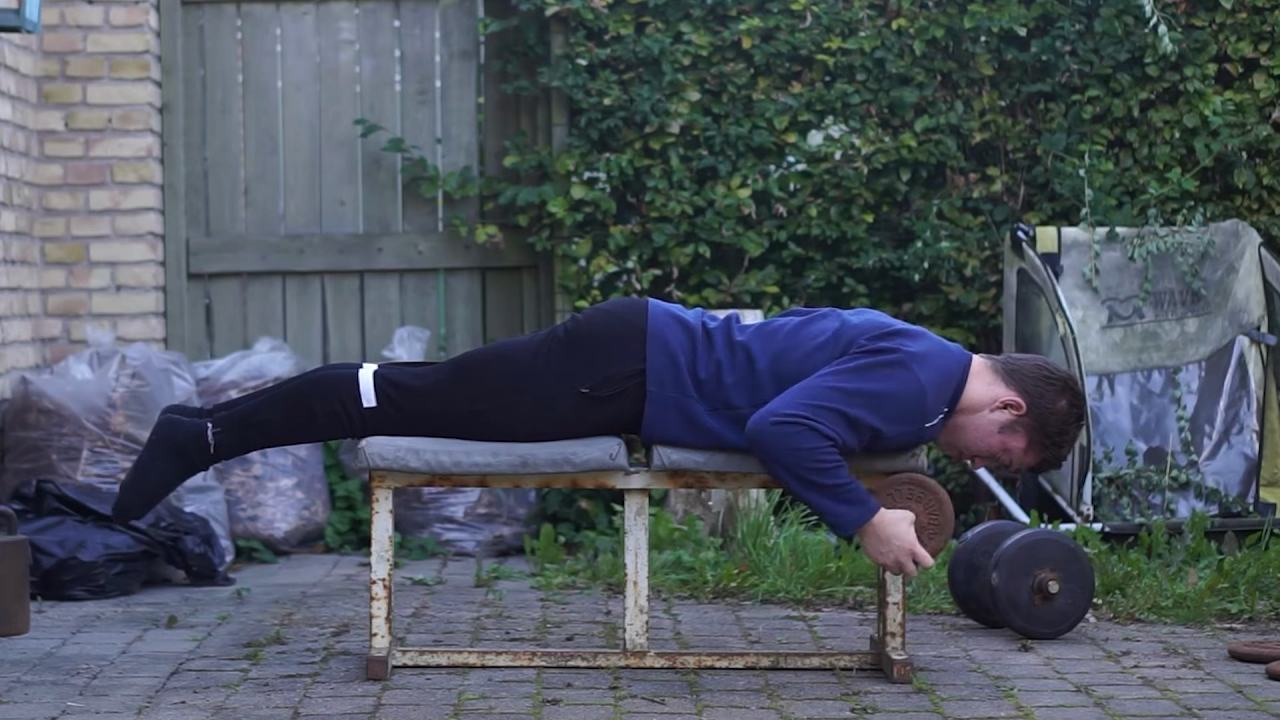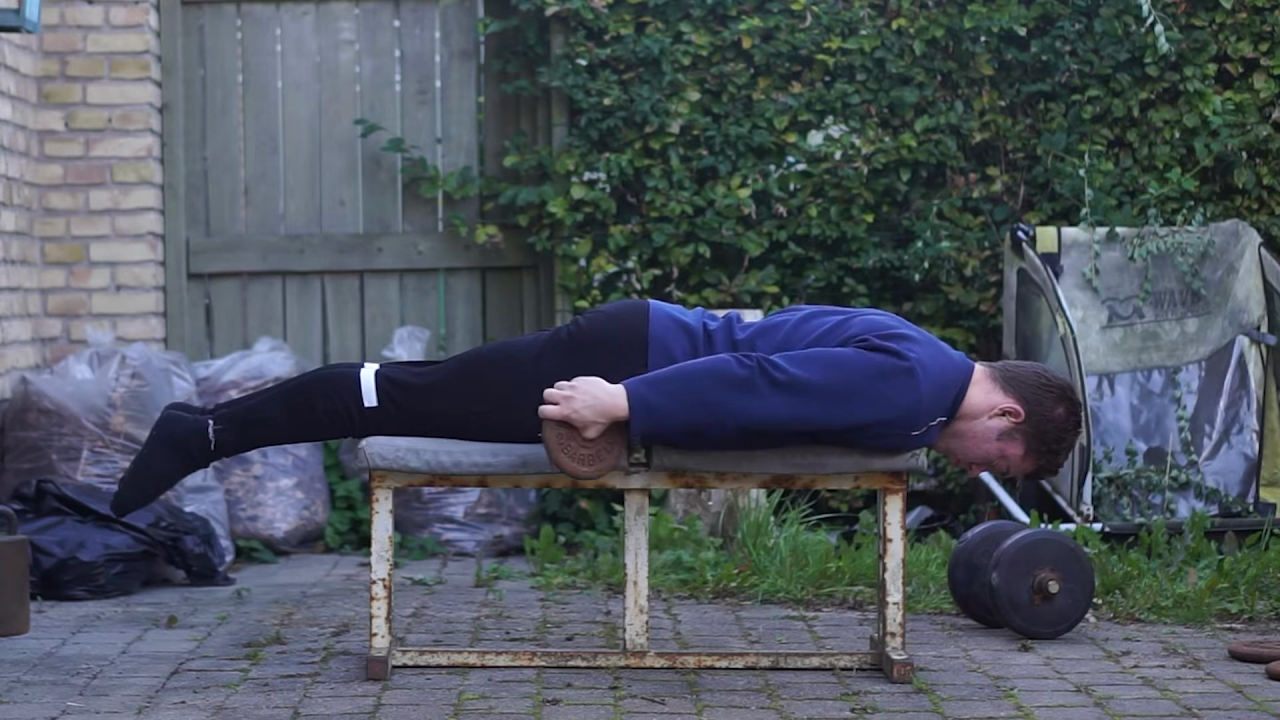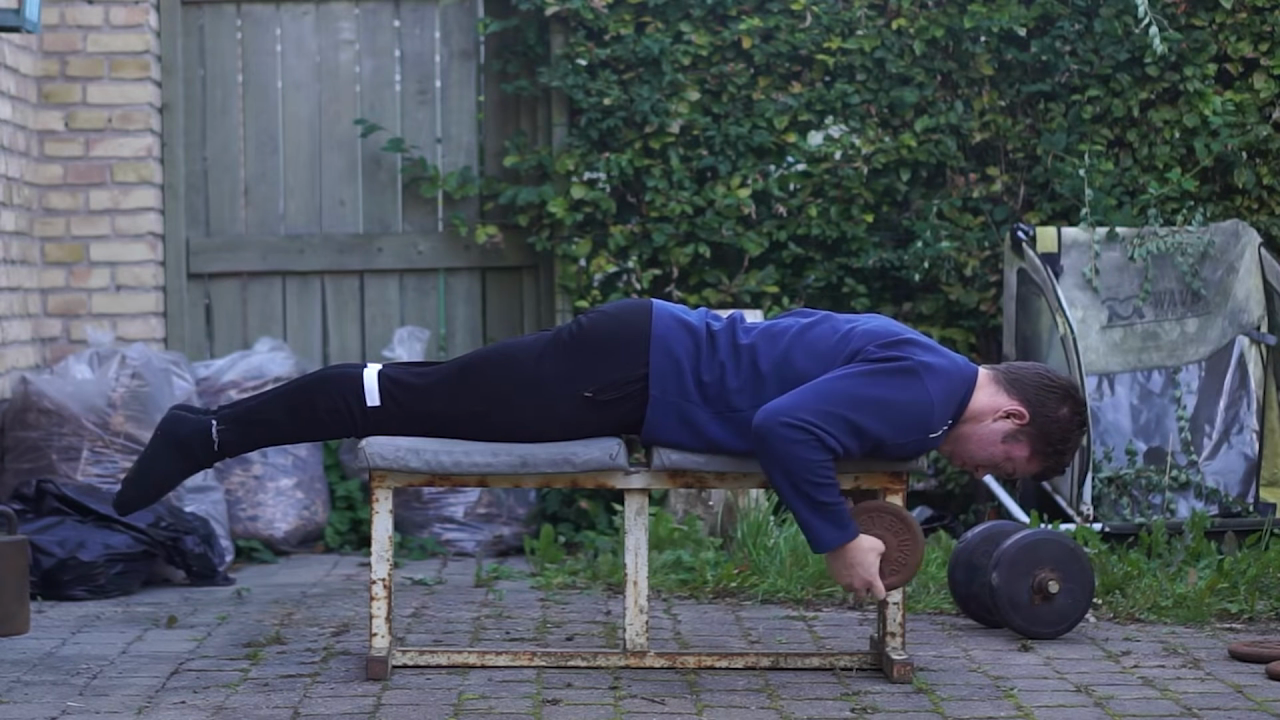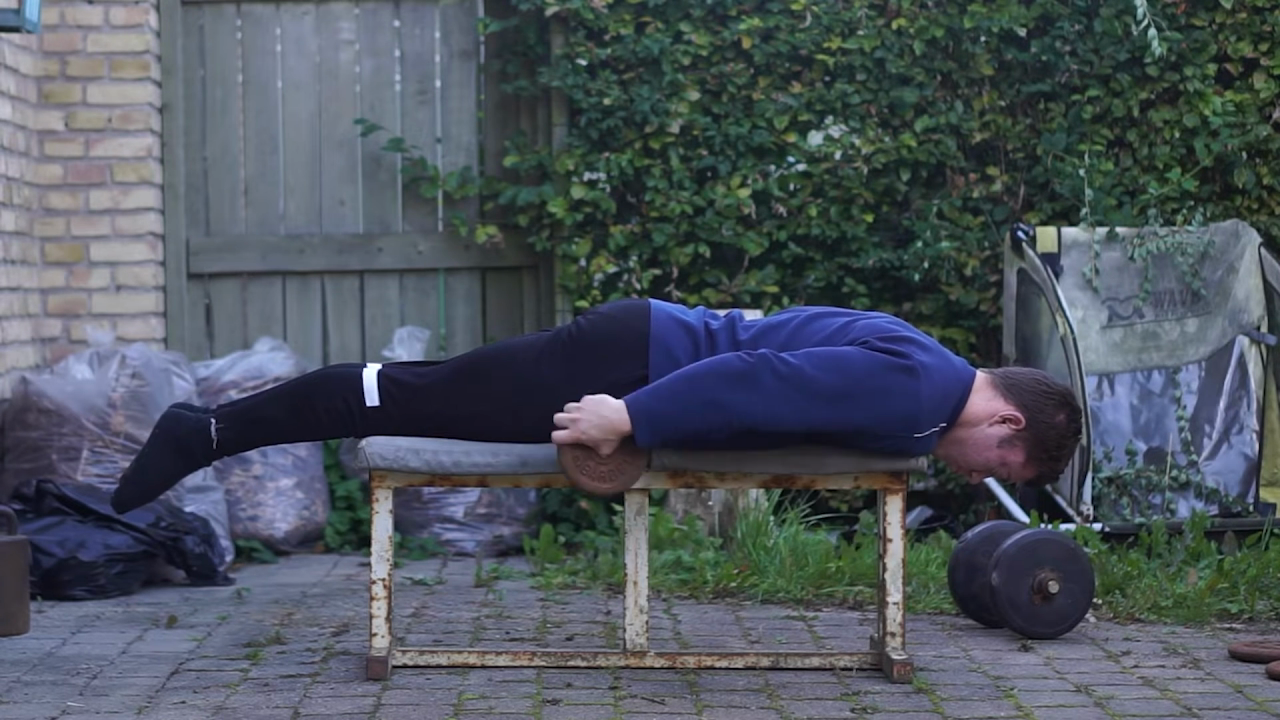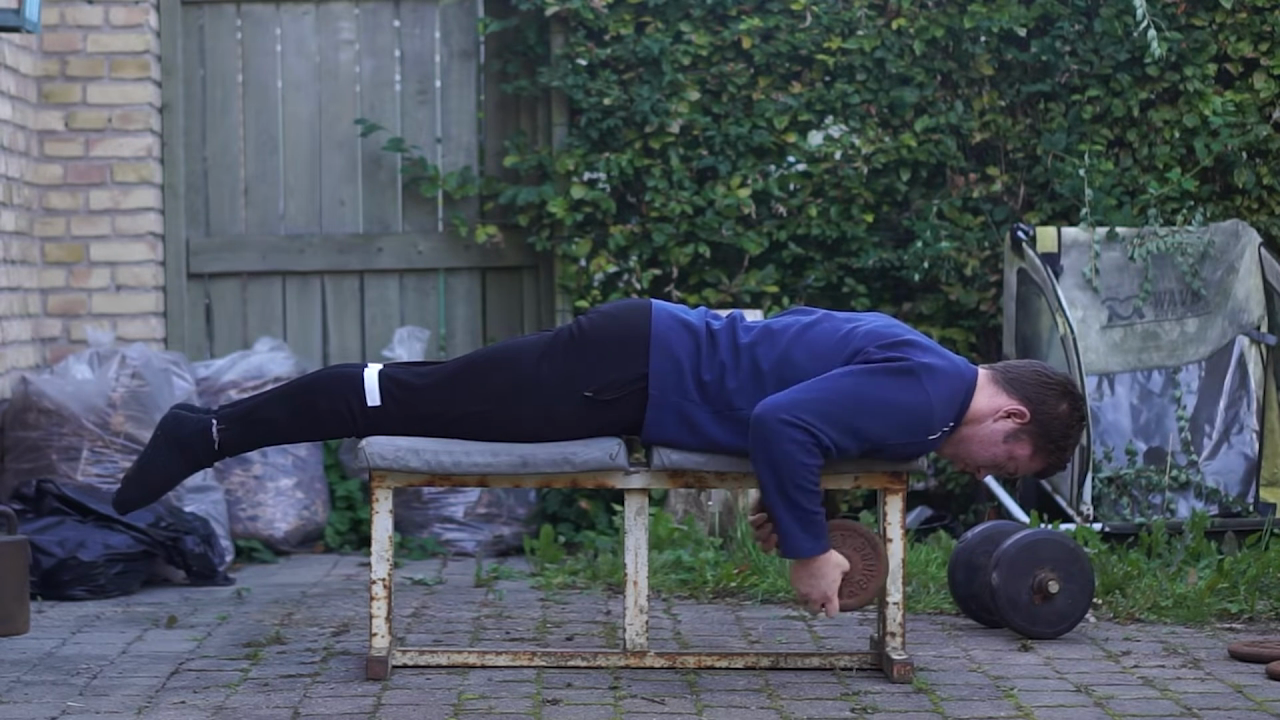
dt=1s
person 1, frame 1
left shoulder: (913, 358)
right shoulder: (917, 381)
right elbow: (781, 429)
left wrist: (872, 482)
right wrist: (867, 521)
left hip: (642, 353)
right hip: (627, 368)
left knee: (422, 396)
right knee: (411, 400)
left ankle: (210, 425)
right ankle: (203, 433)
person 1, frame 2
left shoulder: (914, 361)
right shoulder: (909, 387)
right elbow: (755, 380)
right wrist: (626, 403)
left hip: (638, 354)
right hip: (633, 354)
left knee: (418, 393)
right knee: (409, 401)
left ankle: (212, 425)
right ankle: (206, 429)
person 1, frame 3
left shoulder: (919, 367)
right shoulder: (924, 393)
right elbow: (784, 430)
right wrist: (839, 543)
left hip: (644, 354)
right hip: (631, 370)
left knee: (423, 394)
right knee: (414, 401)
left ankle: (215, 426)
right ankle: (209, 429)
person 1, frame 4
left shoulder: (917, 368)
right shoulder: (912, 392)
right elbow: (754, 381)
right wrist: (629, 414)
left hip: (636, 358)
right hip: (632, 360)
left knee: (422, 393)
right knee: (412, 402)
left ankle: (214, 423)
right ankle: (209, 428)
person 1, frame 5
left shoulder: (919, 365)
right shoulder: (923, 396)
right elbow: (779, 423)
right wrist: (809, 551)
left hip: (645, 351)
right hip: (632, 372)
left knee: (422, 395)
right knee: (416, 402)
left ankle: (212, 431)
right ankle: (209, 431)
